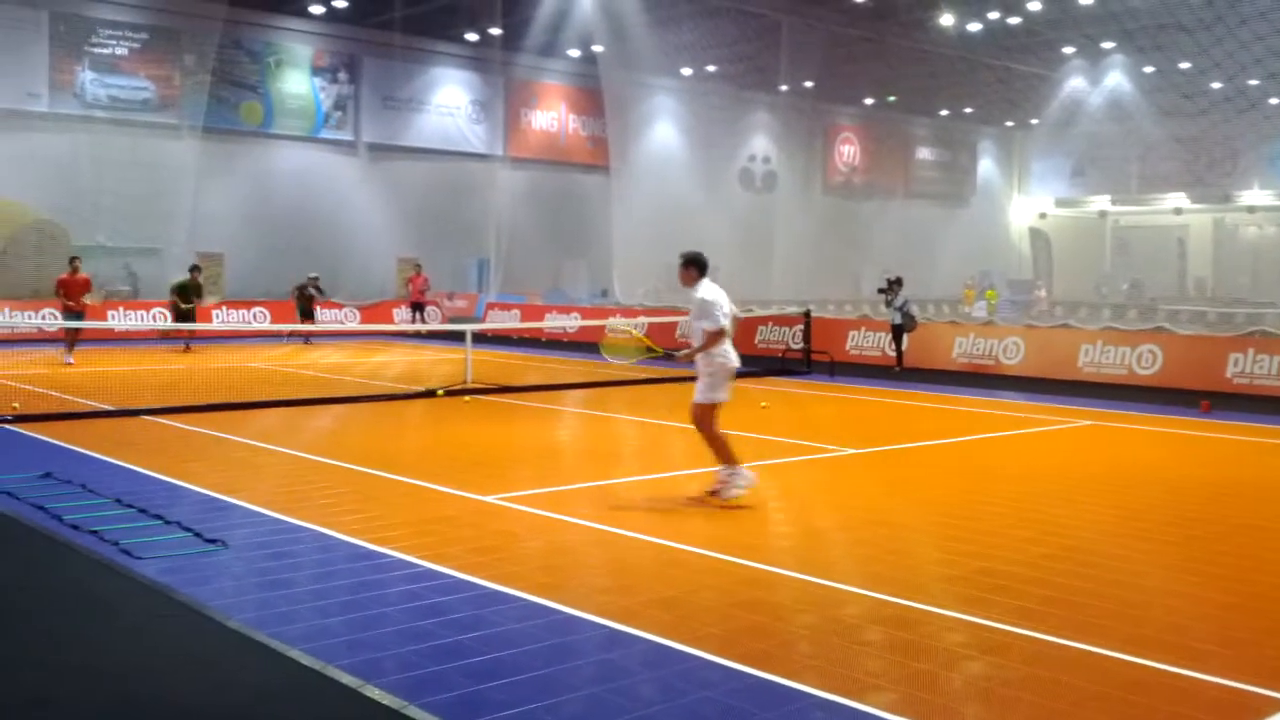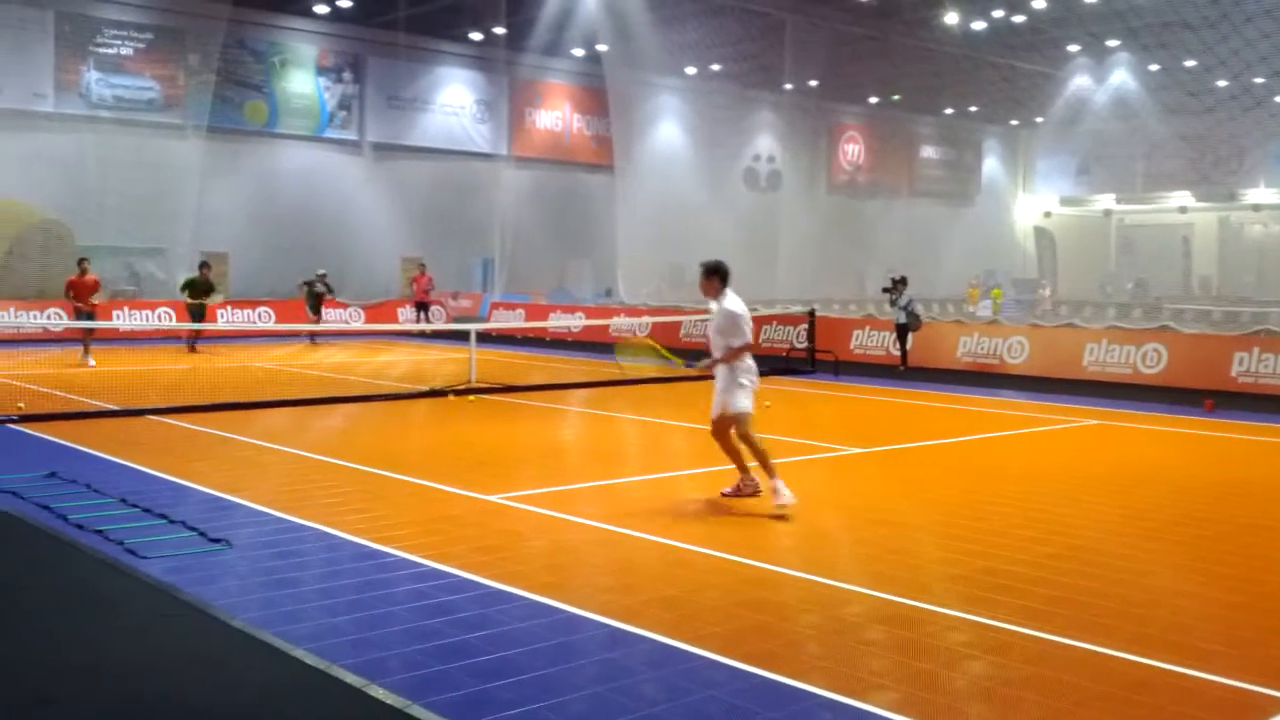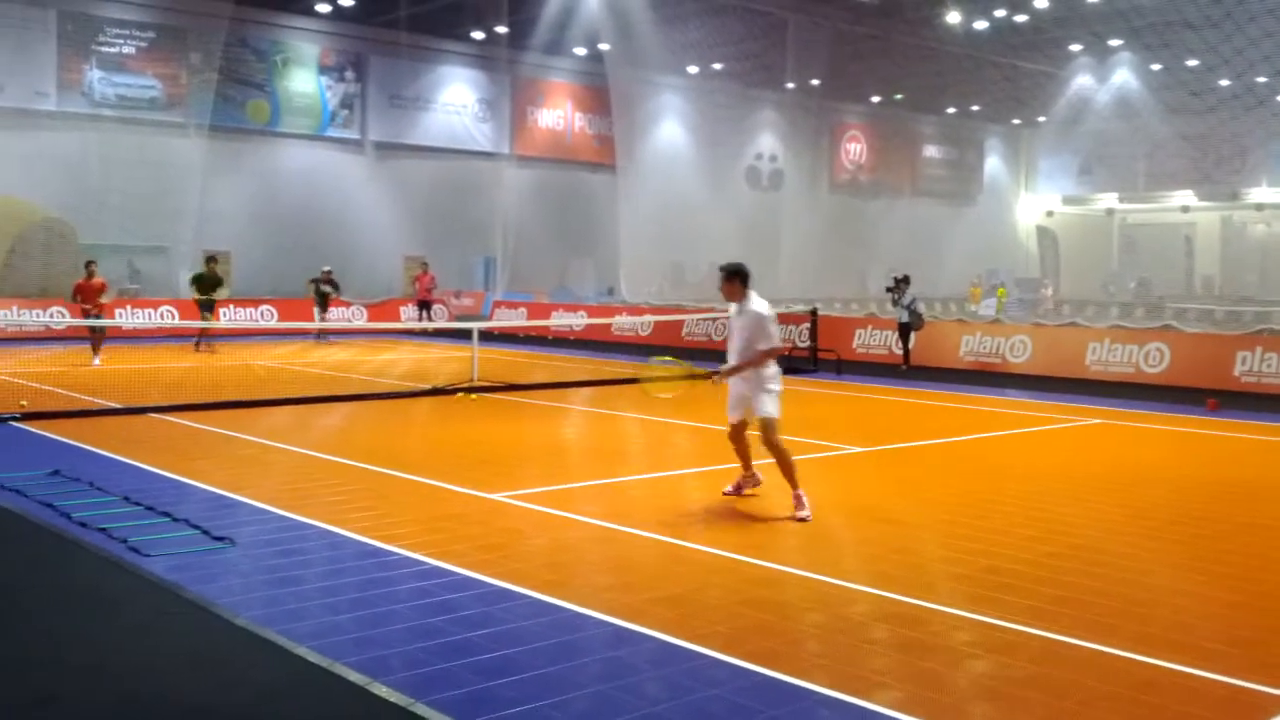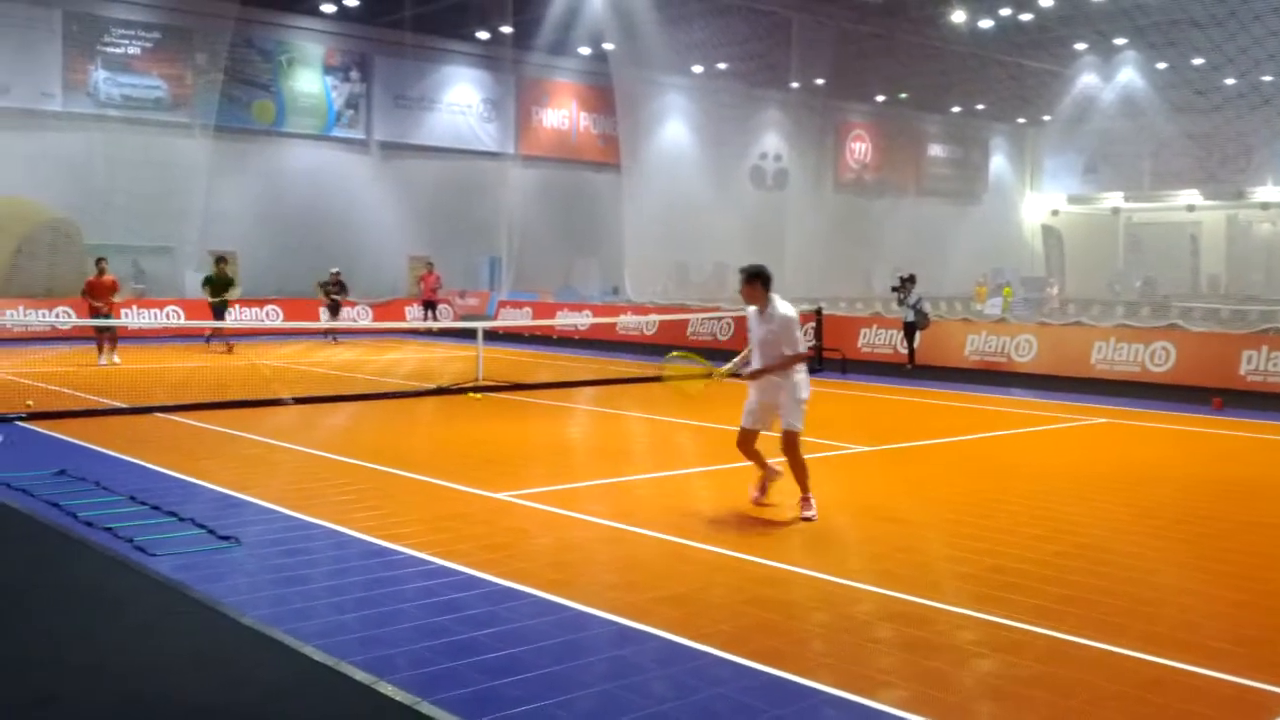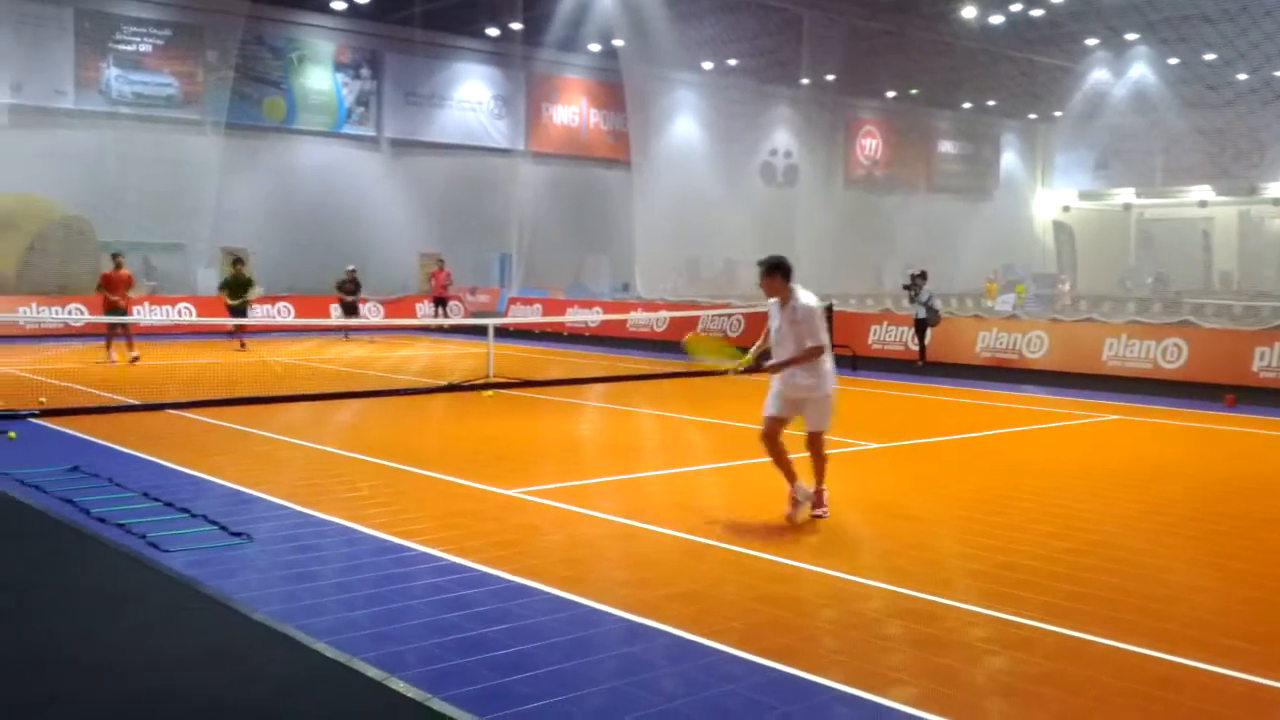
dt=0.1s
person 1, frame 1
left shoulder: (704, 296)
right shoulder: (710, 292)
left elbow: (721, 332)
right elbow: (733, 318)
left wrist: (693, 351)
left hip: (716, 363)
right hip: (713, 363)
left knee: (703, 420)
right knee: (701, 421)
left ankle: (738, 472)
right ankle: (728, 473)
person 1, frame 2
left shoulder: (731, 308)
right shoulder: (719, 305)
left elbow: (745, 346)
left wrist: (714, 362)
left hip: (739, 377)
right hip: (725, 377)
left knee: (743, 432)
right knee: (719, 432)
left ankle: (777, 485)
right ankle: (748, 480)
person 1, frame 3
left shoulder: (759, 311)
right shoulder: (736, 308)
left elbow: (774, 349)
left wrist: (739, 367)
right wrist: (730, 368)
left hip: (763, 382)
right hip: (740, 383)
left knee: (770, 439)
right knee: (736, 435)
left ankle: (798, 495)
right ankle: (748, 476)
person 1, frame 4
left shoulder: (786, 315)
right shoulder: (753, 313)
left elbow: (800, 355)
left wrist: (762, 371)
right wrist: (737, 362)
left hip: (789, 389)
right hip: (761, 390)
left knee: (790, 447)
right knee: (744, 443)
left ankle: (806, 498)
right ankle: (767, 472)
person 1, frame 5
left shoulder: (808, 305)
right shoulder: (774, 303)
left elbow: (819, 349)
left wrist: (782, 363)
right wrist: (755, 349)
left hip: (816, 384)
right hip: (785, 383)
left knee: (815, 444)
right knee: (769, 436)
left ankle: (820, 492)
right ankle: (797, 490)
